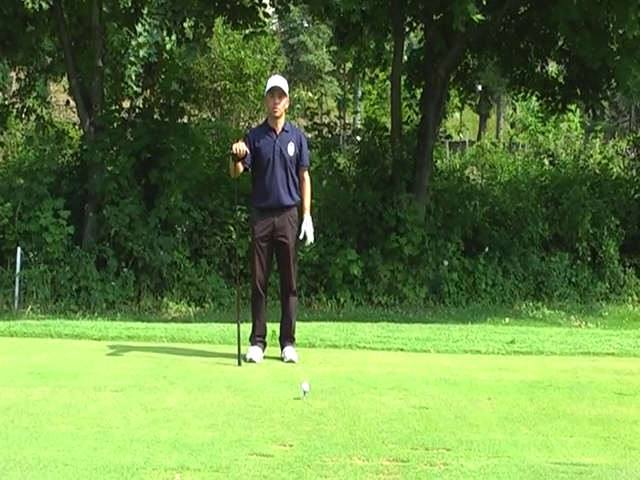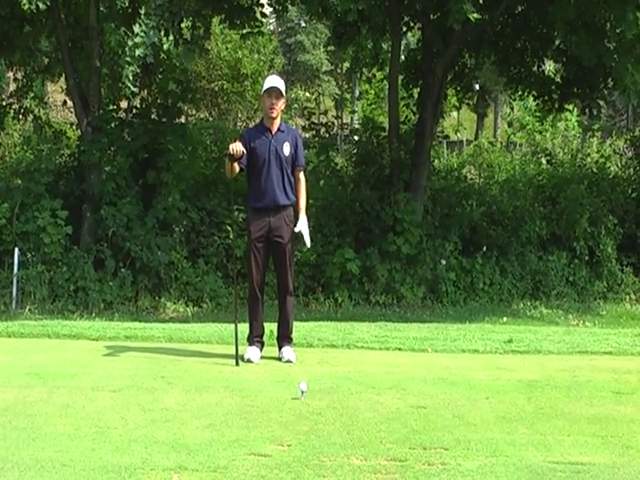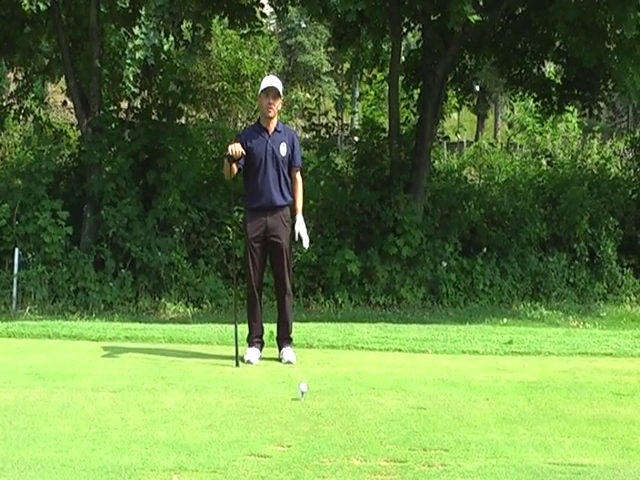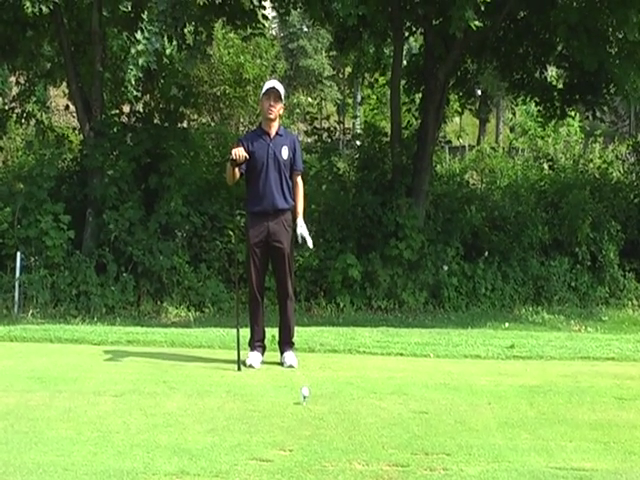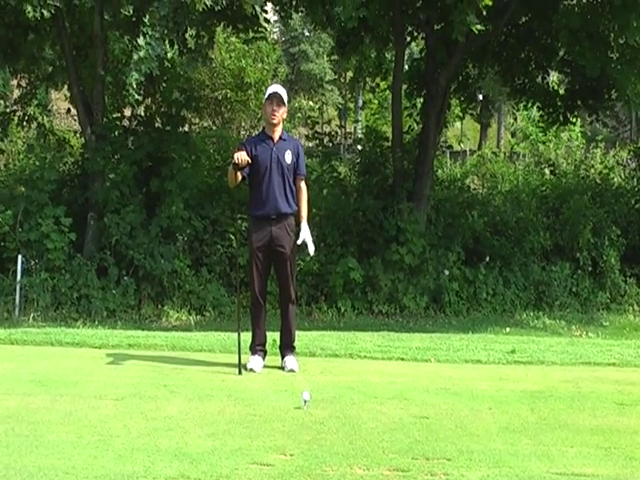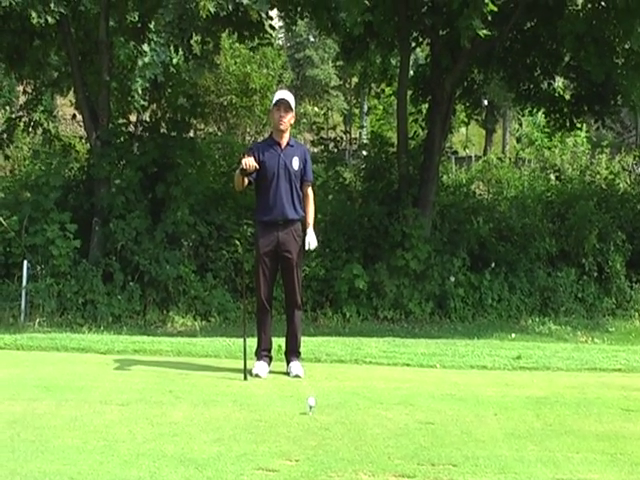
dt=0.3s
person 1, frame 1
left shoulder: (297, 136)
right shoulder: (254, 136)
left elbow: (304, 177)
right elbow: (236, 173)
left wrist: (307, 215)
right wrist: (235, 156)
left hip: (288, 215)
right hip: (261, 216)
left knee: (289, 282)
right knee: (259, 281)
left ankle: (288, 342)
right ankle: (257, 341)
person 1, frame 2
left shoulder: (293, 137)
right shoulder: (249, 136)
left elbow: (299, 177)
right elbow: (231, 173)
left wrist: (302, 216)
right wrist: (232, 157)
left hip: (284, 216)
right hip: (257, 216)
left knee: (286, 282)
right knee: (256, 282)
left ankle: (285, 342)
right ankle: (255, 342)
person 1, frame 3
left shoulder: (290, 136)
right shoulder: (246, 136)
left elbow: (296, 177)
right elbow: (229, 175)
left wrist: (299, 216)
right wrist: (230, 158)
left hip: (281, 215)
right hip: (254, 216)
left knee: (284, 282)
right knee: (254, 282)
left ankle: (285, 343)
right ankle: (255, 342)
person 1, frame 4
left shoulder: (291, 140)
right shoulder: (248, 140)
left elbow: (297, 181)
right elbow: (231, 180)
left wrist: (300, 218)
right wrist: (233, 161)
left hip: (282, 219)
right hip: (256, 220)
left knee: (285, 286)
right knee: (255, 286)
left ankle: (287, 347)
right ankle: (256, 347)
person 1, frame 5
left shoulder: (294, 145)
right shoulder: (251, 144)
left elbow: (300, 186)
right elbow: (233, 183)
left wrist: (304, 223)
right wrist: (235, 165)
left hip: (285, 224)
right hip: (258, 224)
left knee: (287, 291)
right knee: (257, 290)
left ankle: (288, 351)
right ankle: (257, 351)
person 1, frame 6
left shoulder: (301, 152)
right shoulder: (258, 150)
left elbow: (307, 192)
right elbow: (239, 186)
left wrist: (310, 228)
right wrist: (243, 170)
left hip: (292, 230)
right hip: (265, 230)
left knee: (294, 296)
right knee: (263, 296)
left ankle: (293, 357)
right ankle: (263, 356)
